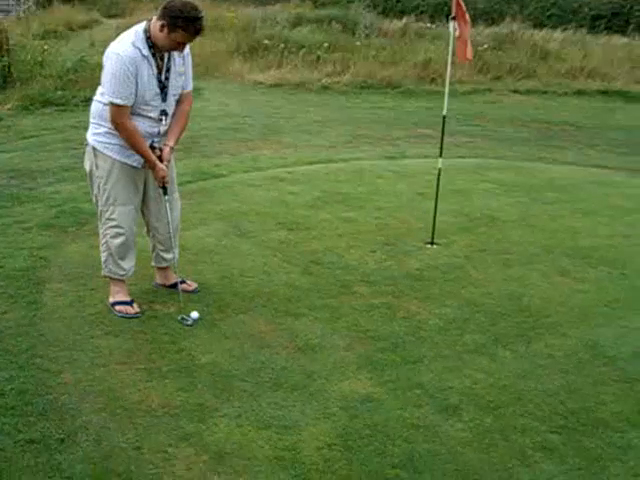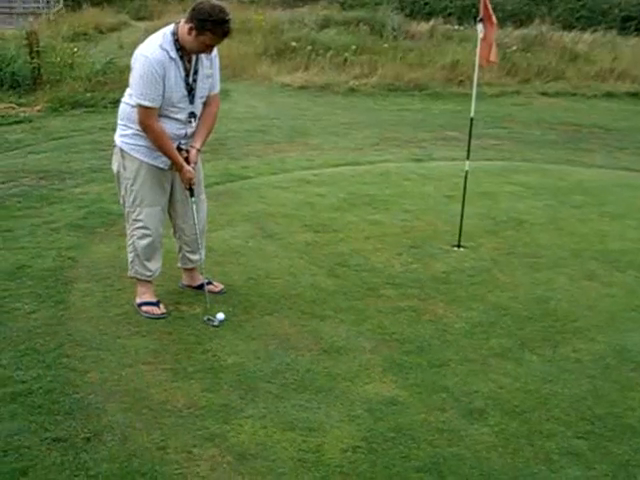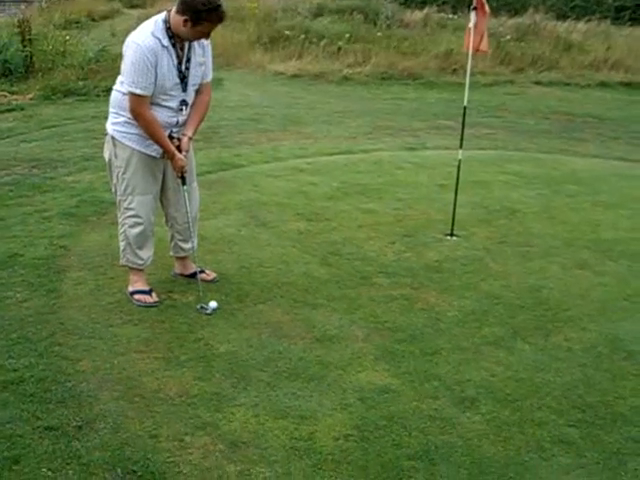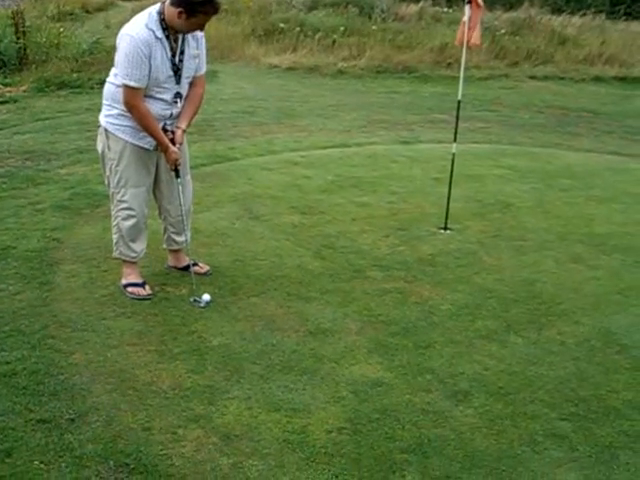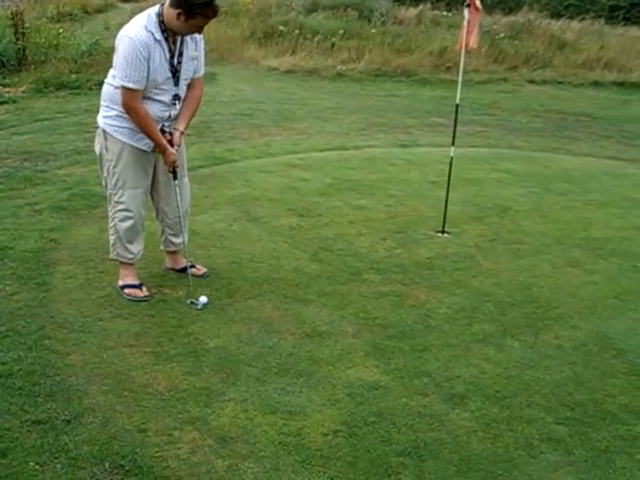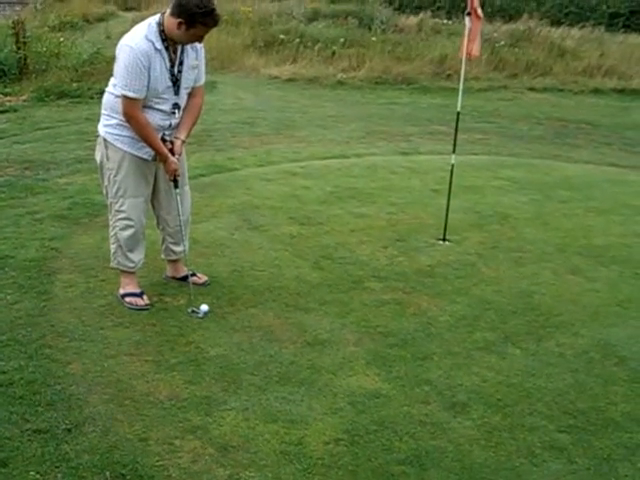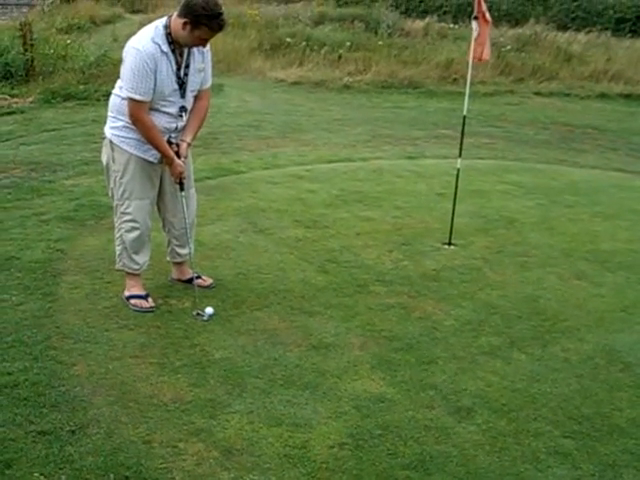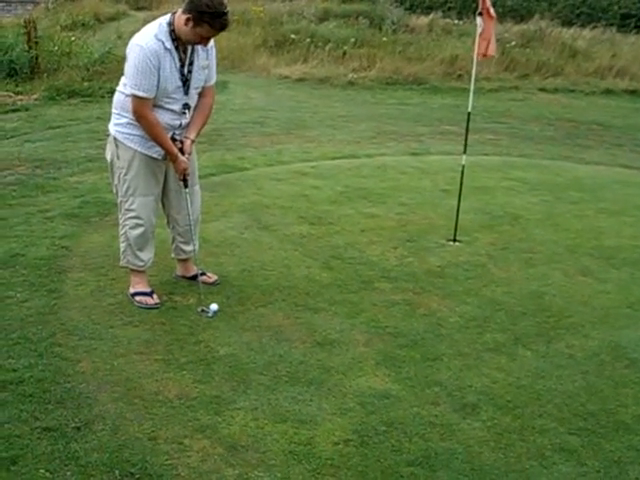
dt=0.2s
person 1, frame 1
left shoulder: (179, 49)
right shoulder: (124, 54)
left elbow: (184, 101)
right elbow: (120, 120)
left wrist: (168, 146)
right wrist: (152, 162)
left hip: (157, 145)
right hip: (116, 147)
left knee: (166, 213)
right knee: (119, 220)
left ankle: (164, 272)
right ankle: (117, 288)
person 1, frame 2
left shoulder: (207, 52)
right shoulder: (152, 56)
left elbow: (211, 103)
right elbow: (147, 122)
left wrist: (195, 148)
right wrist: (179, 165)
left hip: (184, 147)
right hip: (143, 148)
left knee: (192, 214)
right knee: (146, 221)
left ankle: (191, 274)
right ankle: (144, 288)
person 1, frame 3
left shoulder: (200, 40)
right shoulder: (144, 44)
left elbow: (203, 91)
right elbow: (139, 109)
left wrist: (187, 135)
right wrist: (170, 152)
left hip: (176, 136)
right hip: (135, 136)
left knee: (185, 202)
right knee: (138, 209)
left ankle: (183, 262)
right ankle: (136, 276)
person 1, frame 4
left shoulder: (194, 32)
right shoulder: (137, 36)
left elbow: (197, 84)
right elbow: (132, 101)
left wrist: (181, 128)
right wrist: (164, 144)
left hip: (170, 128)
right hip: (128, 129)
left knee: (178, 195)
right knee: (131, 201)
left ankle: (176, 255)
right ankle: (130, 269)
person 1, frame 5
left shoulder: (193, 35)
right shoulder: (136, 38)
left elbow: (195, 86)
right elbow: (131, 103)
left wrist: (179, 130)
right wrist: (163, 146)
left hip: (167, 129)
right hip: (126, 130)
left knee: (175, 197)
right knee: (128, 203)
left ankle: (174, 256)
right ankle: (127, 270)
person 1, frame 6
left shoulder: (193, 44)
right shoulder: (136, 47)
left elbow: (195, 95)
right elbow: (131, 112)
left wrist: (180, 138)
right wrist: (163, 155)
left hip: (168, 138)
right hip: (127, 139)
left knee: (176, 205)
right knee: (129, 211)
left ankle: (175, 265)
right ankle: (127, 279)
person 1, frame 7
left shoulder: (200, 47)
right shoulder: (143, 50)
left elbow: (202, 98)
right elbow: (137, 115)
left wrist: (185, 141)
right wrist: (169, 158)
left hip: (174, 140)
right hip: (133, 141)
left knee: (182, 208)
right knee: (135, 214)
left ankle: (180, 267)
right ankle: (133, 282)
person 1, frame 8
left shoulder: (204, 43)
right shoulder: (147, 46)
left elbow: (206, 95)
right elbow: (142, 112)
left wrist: (189, 138)
right wrist: (173, 155)
left hip: (178, 137)
right hip: (137, 138)
left knee: (187, 204)
right knee: (139, 210)
left ankle: (185, 264)
right ankle: (137, 278)
